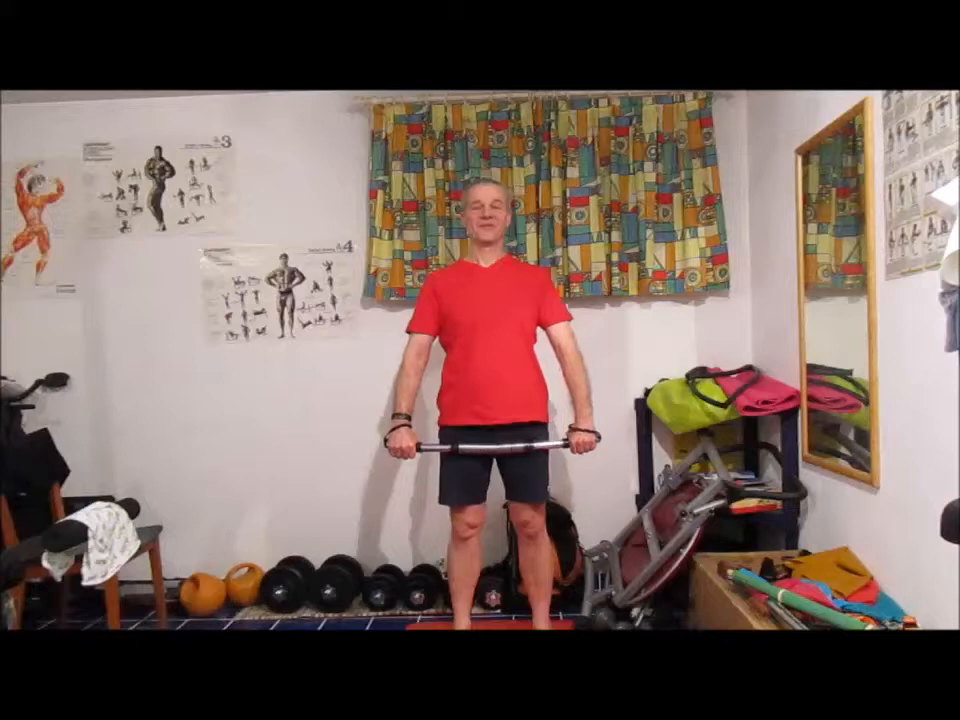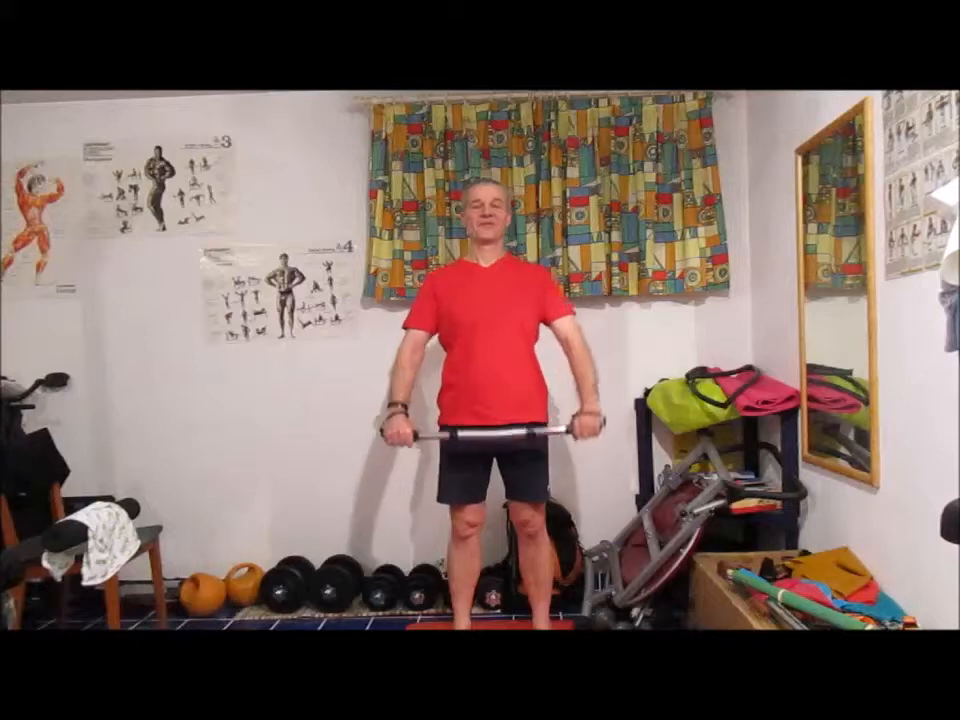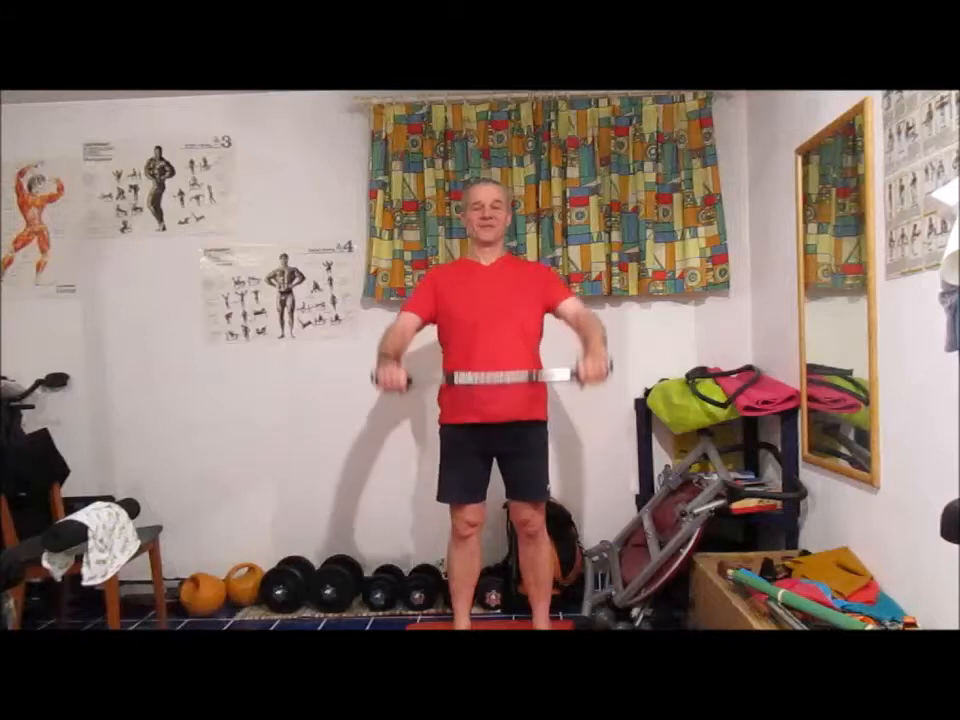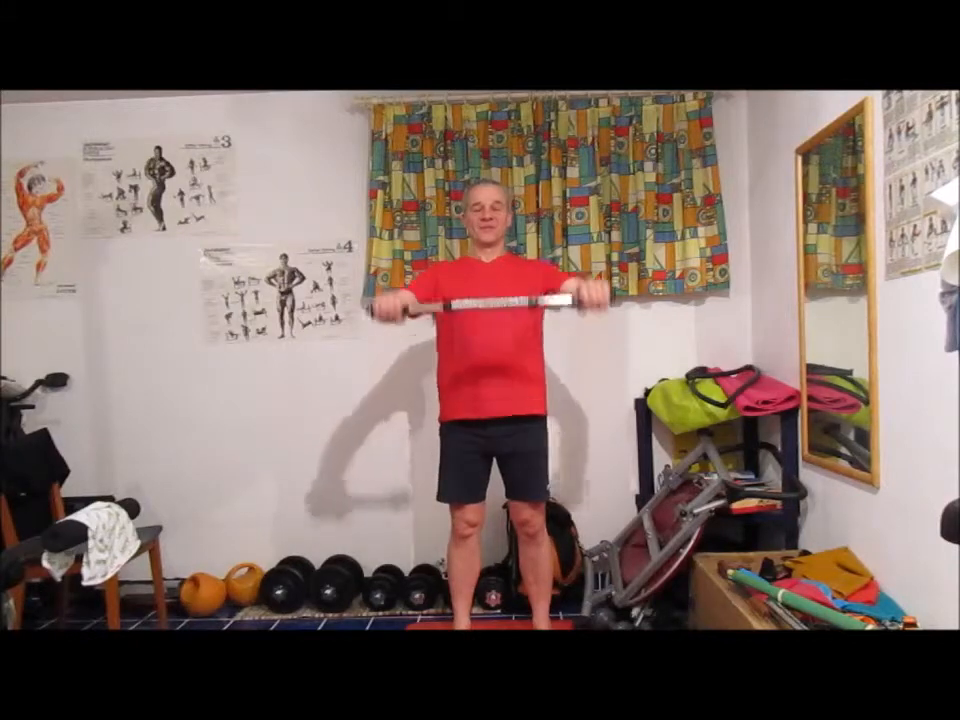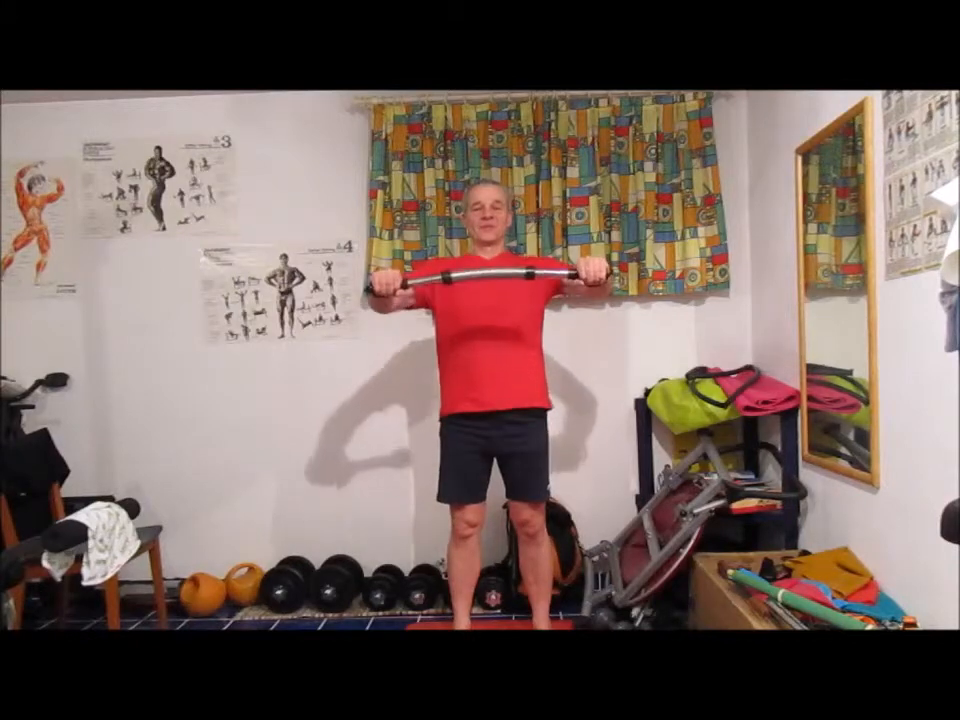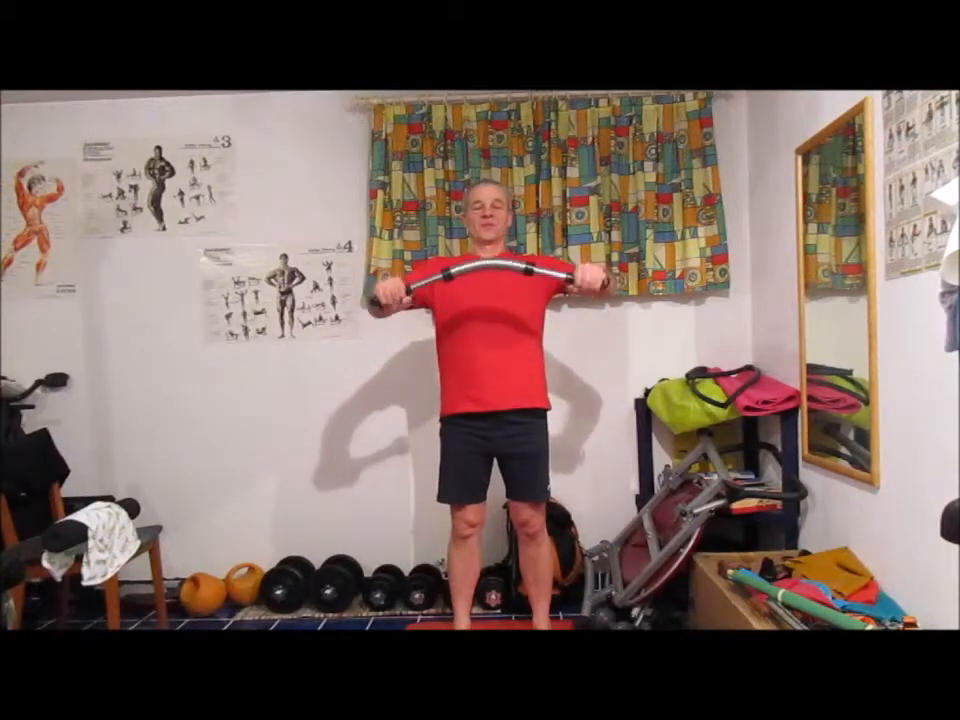
dt=0.2s
person 1, frame 1
left shoulder: (535, 278)
right shoulder: (440, 283)
left elbow: (567, 347)
right elbow: (415, 354)
left wrist: (583, 417)
right wrist: (401, 420)
left hip: (525, 422)
right hip: (461, 424)
left knee: (531, 525)
right knee: (465, 527)
left ankle: (541, 623)
right ankle: (461, 623)
person 1, frame 2
left shoulder: (536, 277)
right shoulder: (440, 282)
left elbow: (573, 339)
right elbow: (411, 349)
left wrist: (589, 404)
right wrist: (397, 409)
left hip: (525, 422)
right hip: (461, 424)
left knee: (531, 524)
right knee: (465, 526)
left ankle: (541, 623)
right ankle: (461, 623)
person 1, frame 3
left shoulder: (537, 275)
right shoulder: (440, 278)
left elbow: (582, 316)
right elbow: (402, 327)
left wrist: (595, 350)
right wrist: (389, 360)
left hip: (525, 419)
right hip: (461, 422)
left knee: (531, 523)
right knee: (465, 524)
left ankle: (541, 623)
right ankle: (461, 623)
person 1, frame 4
left shoulder: (537, 272)
right shoulder: (440, 275)
left elbow: (581, 291)
right elbow: (399, 304)
left wrist: (594, 290)
right wrist: (387, 303)
left hip: (524, 417)
right hip: (461, 419)
left knee: (531, 523)
right knee: (465, 524)
left ankle: (542, 623)
right ankle: (461, 623)
person 1, frame 5
left shoulder: (537, 268)
right shoulder: (439, 271)
left elbow: (590, 284)
right elbow: (387, 302)
left wrist: (597, 272)
right wrist: (382, 287)
left hip: (524, 416)
right hip: (462, 419)
left knee: (531, 523)
right knee: (465, 524)
left ankle: (542, 622)
right ankle: (461, 623)
person 1, frame 6
left shoulder: (538, 268)
right shoulder: (438, 271)
left elbow: (597, 284)
right elbow: (384, 307)
left wrist: (597, 277)
right wrist: (383, 294)
left hip: (524, 416)
right hip: (462, 419)
left knee: (531, 523)
right knee: (465, 525)
left ankle: (542, 622)
right ankle: (461, 623)
